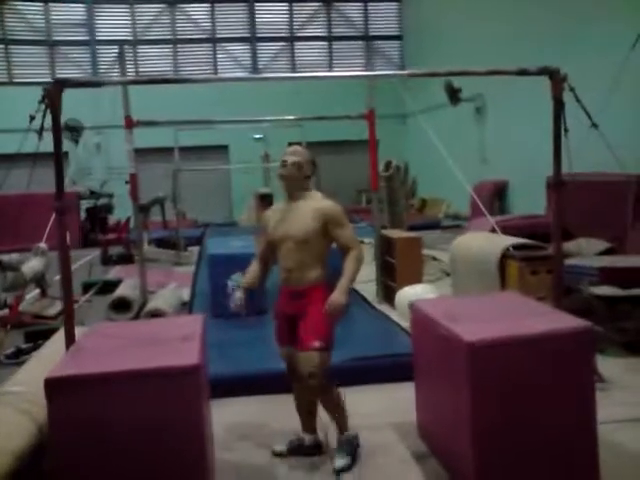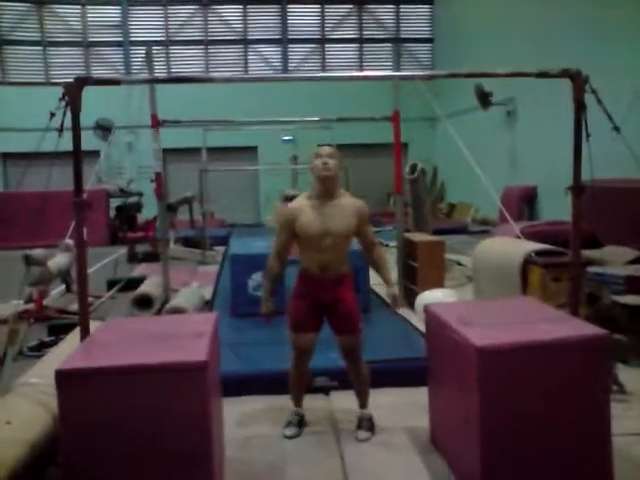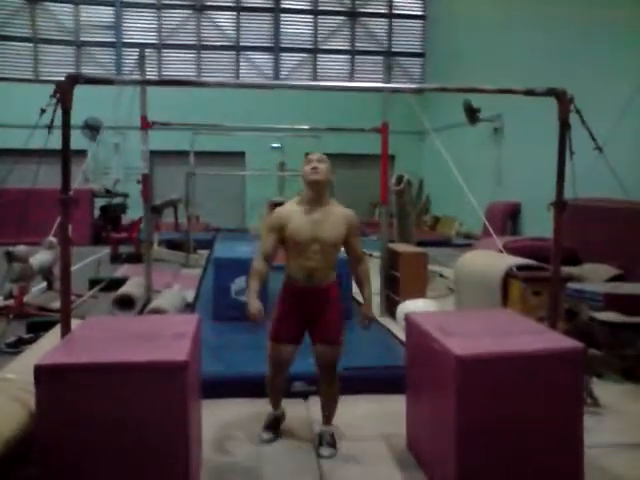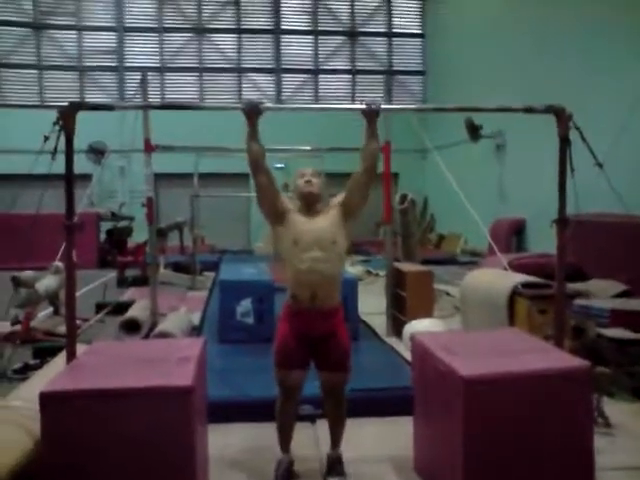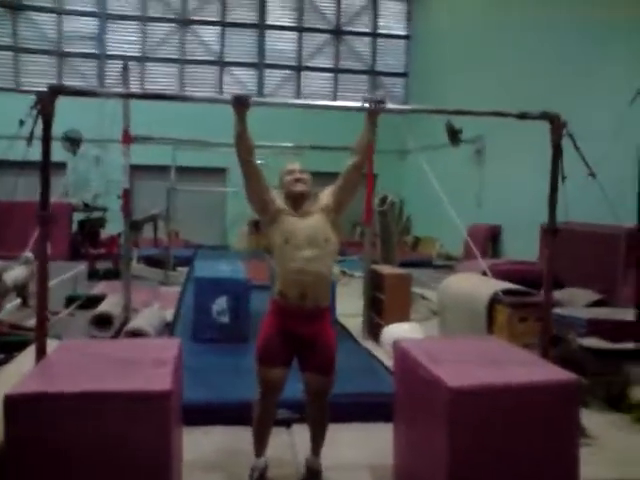
dt=1s
person 1, frame 1
left shoulder: (326, 209)
right shoulder: (271, 215)
left elbow: (354, 251)
right elbow: (262, 259)
left wrist: (341, 290)
right wrist: (242, 288)
left hip: (316, 299)
right hip: (286, 297)
left knee: (314, 375)
right knee: (295, 373)
left ankle: (347, 437)
right ankle: (309, 438)
person 1, frame 2
left shoulder: (356, 208)
right shoulder: (293, 211)
left elbow: (371, 247)
right elbow: (278, 255)
left wrist: (389, 283)
right wrist: (267, 294)
left hip: (341, 286)
right hip: (306, 286)
left knee: (352, 354)
right knee: (300, 354)
left ankle: (364, 413)
right ankle: (297, 413)
person 1, frame 3
left shoulder: (346, 217)
right shoulder: (282, 215)
left elbow: (358, 261)
right elbow: (263, 258)
left wrist: (367, 301)
right wrist: (253, 295)
left hip: (327, 297)
right hip: (292, 295)
left knee: (328, 366)
right knee: (278, 363)
left ankle: (327, 429)
right ankle: (276, 413)
person 1, frame 4
left shoulder: (340, 213)
right shoulder: (282, 215)
left elbow: (367, 171)
right elbow: (259, 171)
left wrist: (371, 126)
right wrist: (252, 125)
left hip: (332, 319)
right hip: (294, 319)
left knee: (335, 391)
right knee: (288, 391)
person 1, frame 5
left shoulder: (329, 207)
right shoulder: (272, 209)
left elbow: (358, 163)
right elbow: (247, 162)
left wrist: (371, 120)
right wrist: (241, 117)
left hip: (318, 319)
right hip: (281, 318)
left knee: (319, 394)
right knee: (268, 391)
